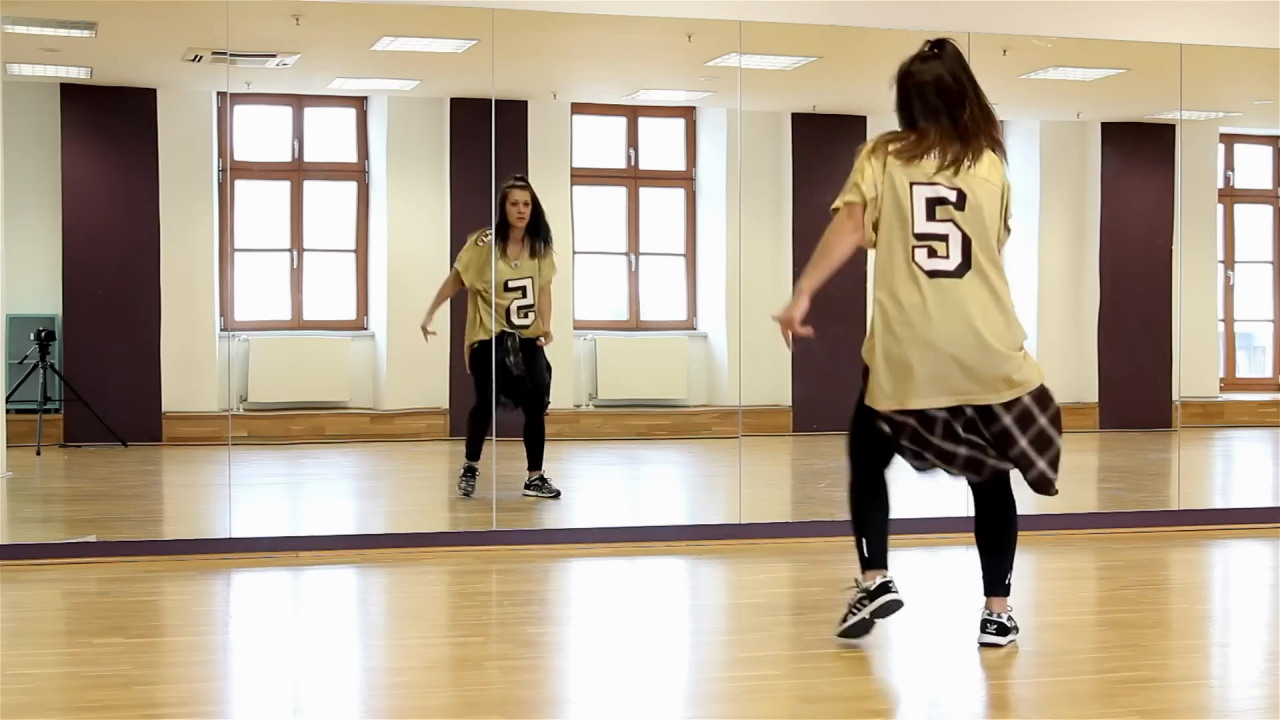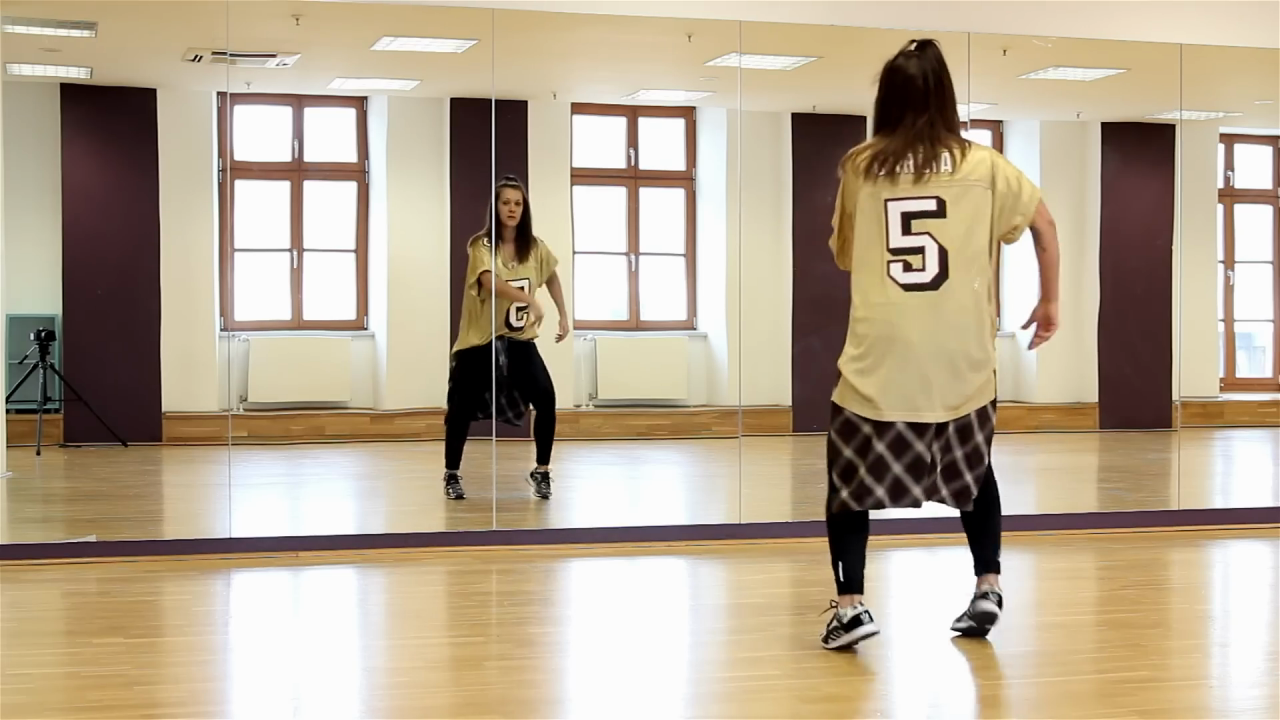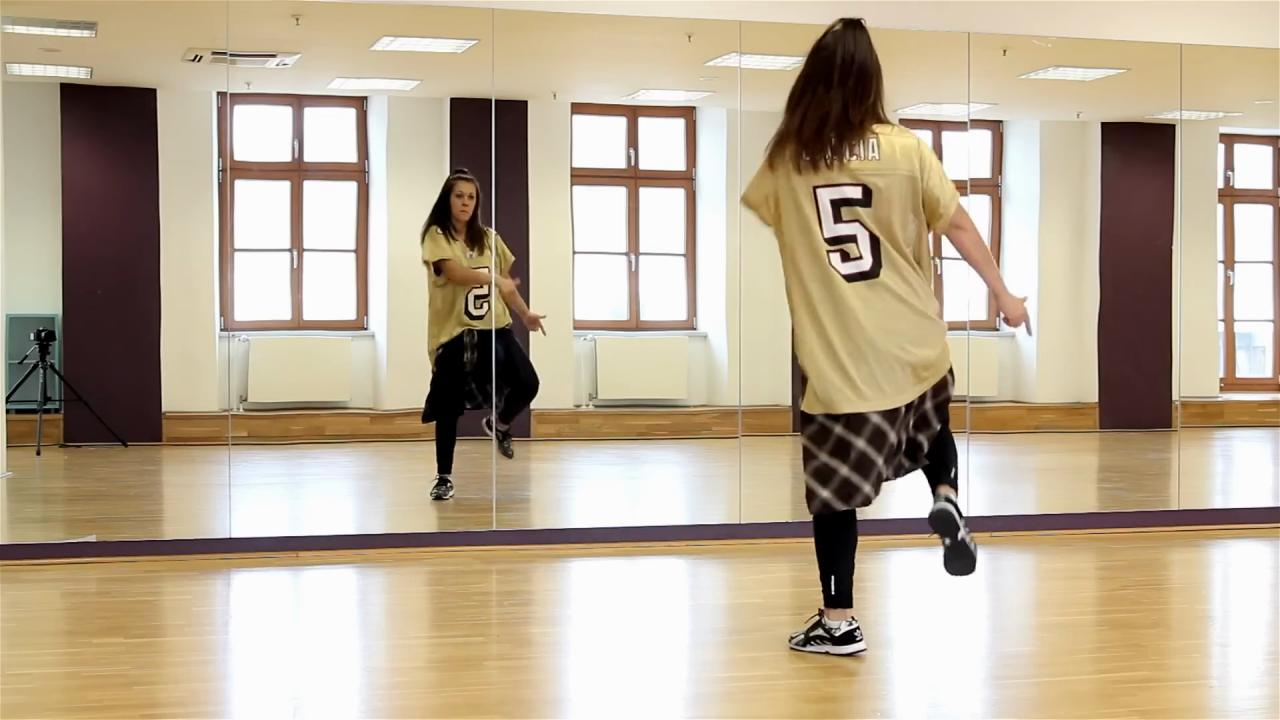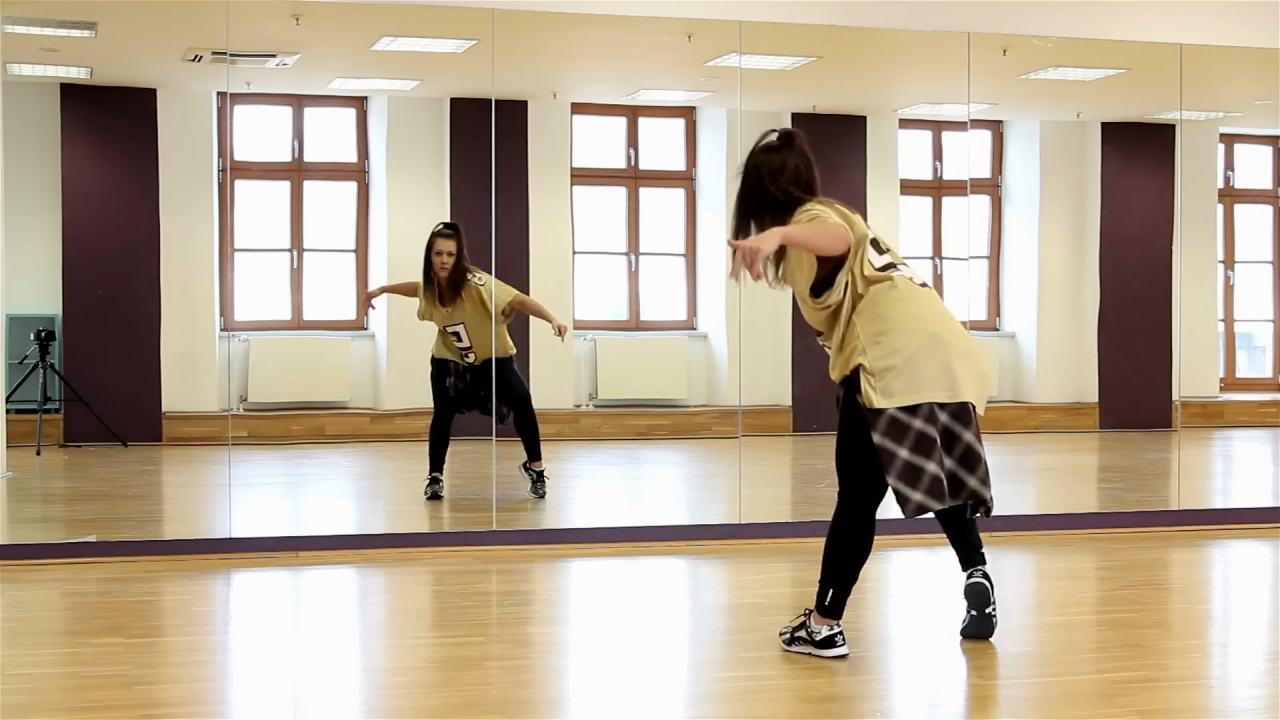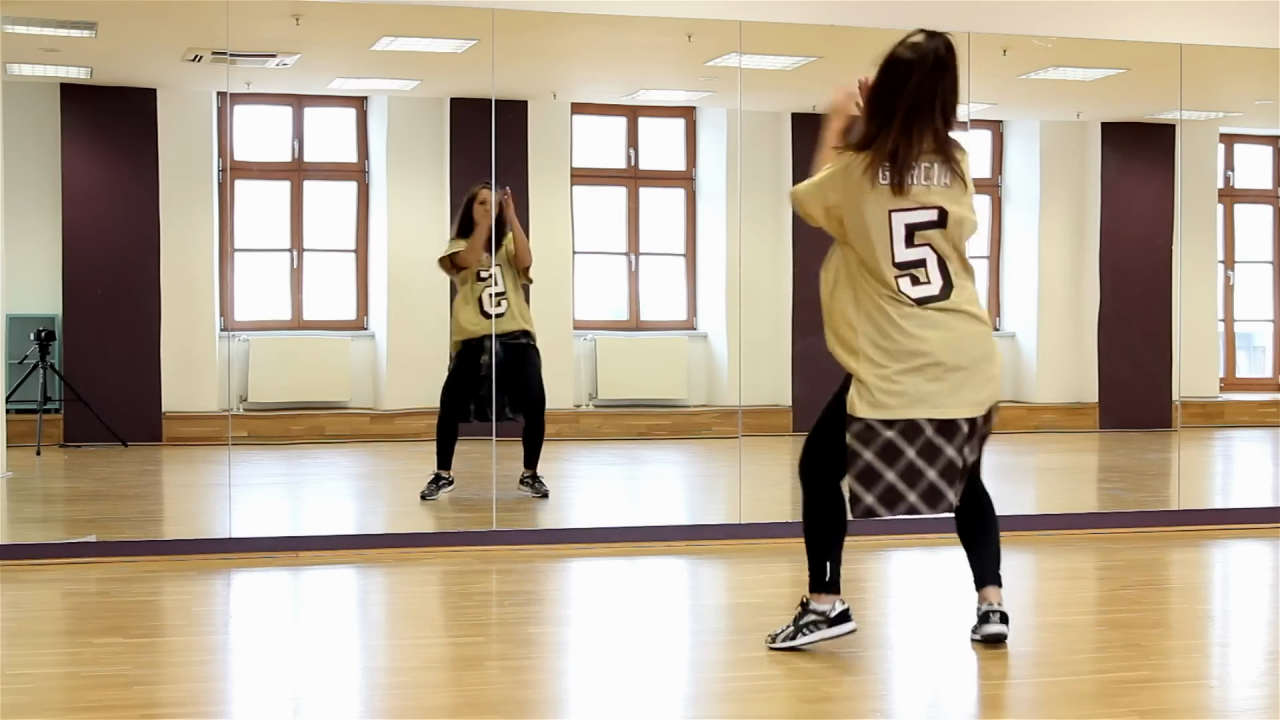
dt=1s
person 1, frame 1
left shoulder: (883, 156)
right shoulder: (991, 167)
left elbow: (849, 228)
left wrist: (801, 295)
left hip: (904, 348)
right hip: (986, 350)
left knee: (867, 460)
right knee: (992, 478)
left ankle: (875, 581)
right ankle: (997, 611)
person 1, frame 2
left shoulder: (860, 167)
right shoulder: (980, 164)
left elbow: (844, 257)
right elbow: (1042, 223)
right wrist: (1049, 299)
left hip: (879, 359)
right hip: (959, 358)
left knee: (854, 482)
right knee: (974, 471)
left ankle: (850, 605)
right ankle: (987, 588)
person 1, frame 3
left shoulder: (785, 159)
right shoulder: (903, 147)
left elbow: (759, 206)
right elbow: (957, 225)
right wrist: (1001, 292)
left hip: (835, 351)
right hip: (912, 342)
left knee: (834, 482)
right knee: (931, 436)
left ankle: (838, 621)
right ankle: (947, 501)
person 1, frame 4
left shoulder: (809, 221)
right shoulder: (834, 216)
left elbow: (838, 238)
left wrist: (778, 234)
left hip: (896, 359)
right hip: (948, 351)
left knee: (859, 496)
right knee: (946, 478)
left ankle: (824, 625)
right ankle: (977, 574)
person 1, frame 5
left shoulder: (855, 171)
right shoulder: (954, 167)
left elbow: (810, 199)
left wrist: (836, 122)
left hip: (893, 365)
right hip: (965, 356)
left knee: (821, 468)
right knee: (960, 479)
left ankle: (824, 605)
right ankle: (992, 604)
person 2, frame 1
left shoulder: (539, 246)
right shoulder: (485, 242)
left elbow: (543, 289)
right elbow: (457, 279)
left wrist: (546, 325)
right wrist: (430, 314)
left hip: (528, 341)
right hip: (489, 339)
left knee: (535, 406)
right knee: (486, 401)
left ankle: (535, 477)
right ankle: (470, 467)
person 2, frame 2
left shoulder: (534, 246)
right shoulder: (482, 244)
left elbow: (550, 278)
right elbow: (490, 282)
left wrist: (563, 315)
right wrist: (526, 300)
left hip: (521, 341)
right hip: (480, 342)
left knee: (546, 401)
right knee: (463, 410)
left ankle: (541, 471)
right ankle: (452, 476)
person 2, frame 3
left shoulder: (488, 238)
right shoulder: (435, 236)
left elbow: (506, 281)
right elbow: (453, 271)
left wrist: (526, 314)
right wrist: (494, 279)
left hip: (495, 329)
right hip: (454, 336)
left knee: (528, 383)
right knee: (448, 408)
left ankle: (499, 424)
right ankle: (443, 478)
person 2, frame 4
left shoulder: (477, 283)
right shoulder: (432, 285)
left elbow: (518, 300)
left wrist: (553, 320)
right wrist: (381, 289)
left hip: (493, 357)
right hip: (450, 359)
left knee: (521, 401)
right knee: (443, 413)
left ankle: (535, 467)
right ankle: (435, 477)
person 2, frame 5
left shoulder: (507, 242)
right shoulder: (458, 245)
left elbow: (524, 262)
right elbow: (471, 259)
left wrist: (511, 218)
right wrist: (485, 220)
left hip: (515, 337)
right hip: (474, 340)
left knee: (533, 405)
right knee: (452, 404)
left ankle: (530, 474)
right ankle: (442, 474)
